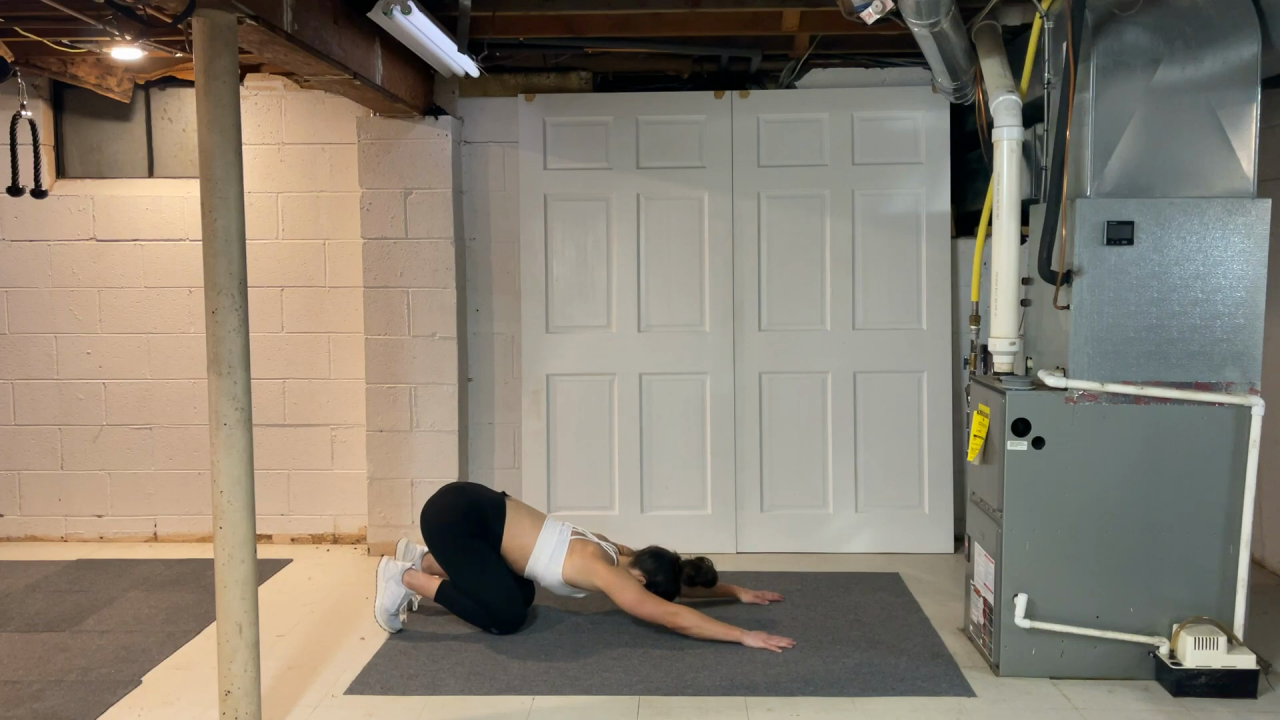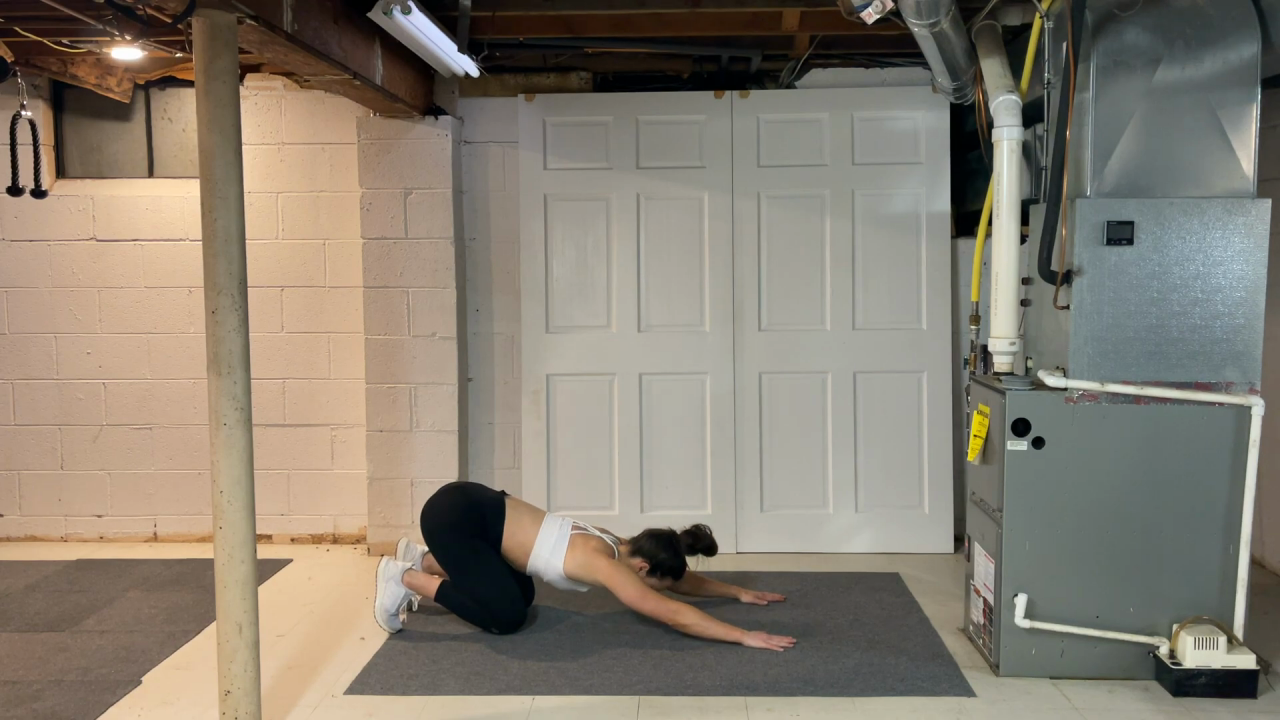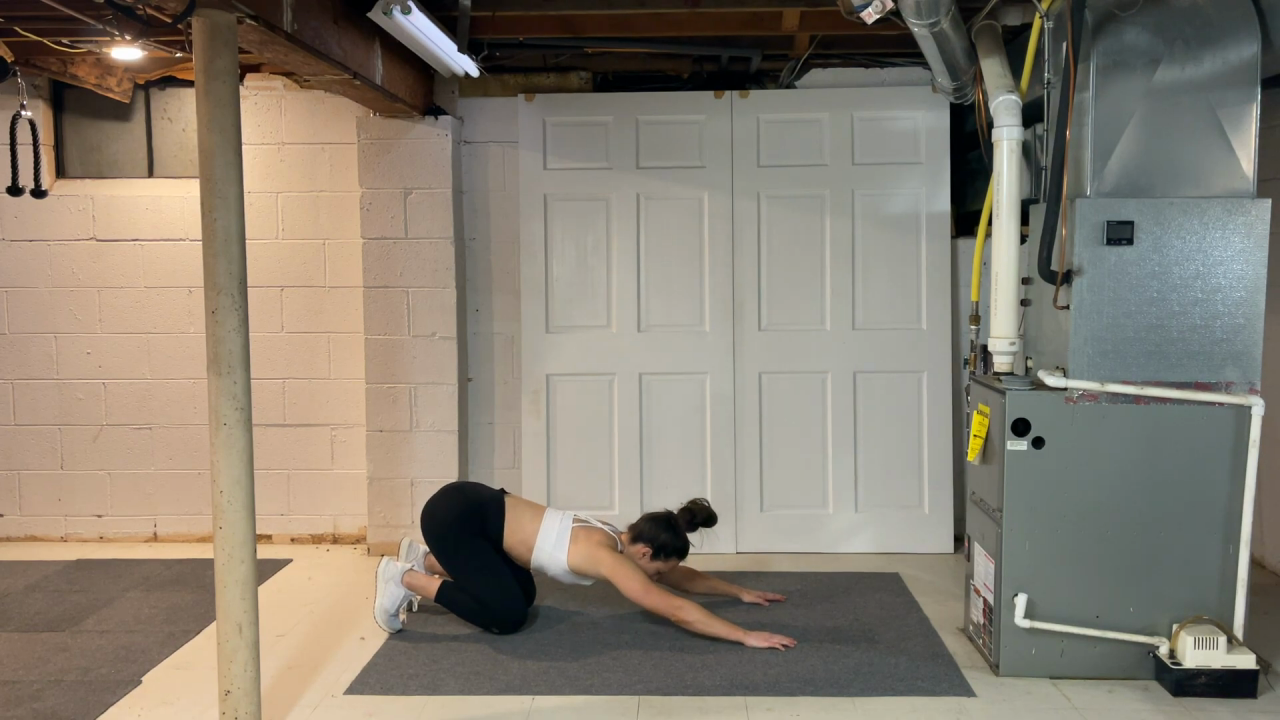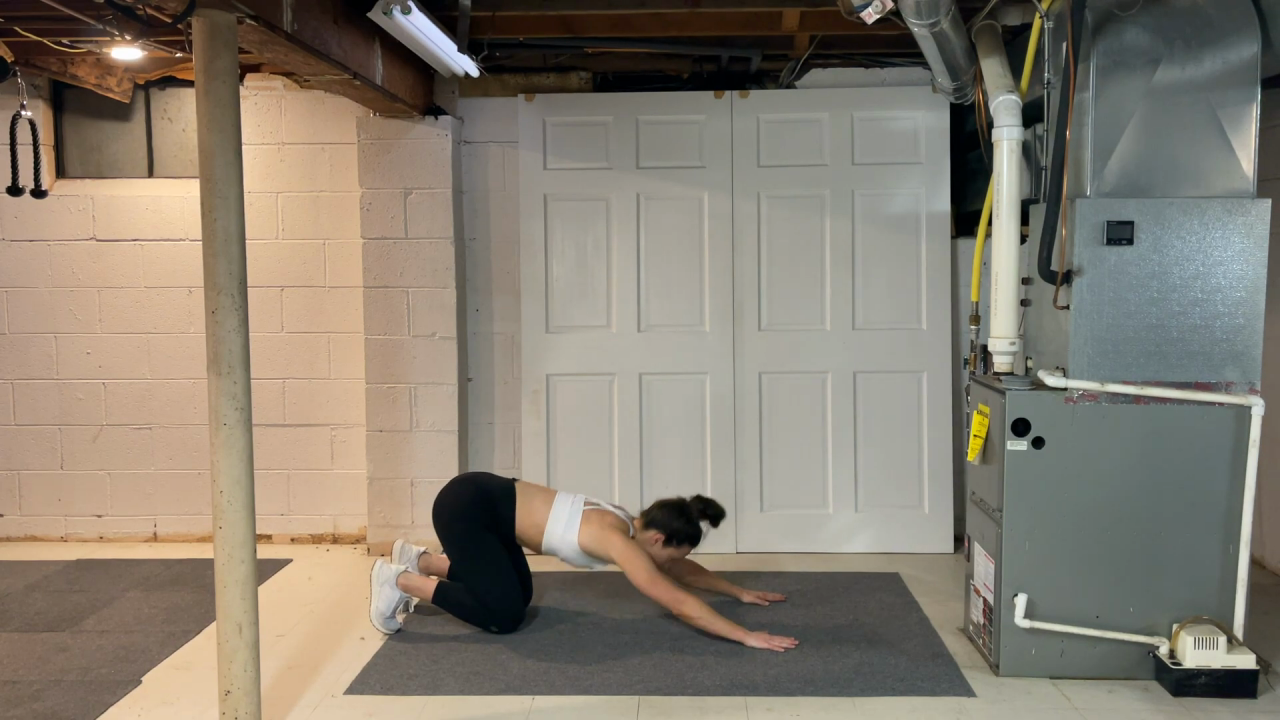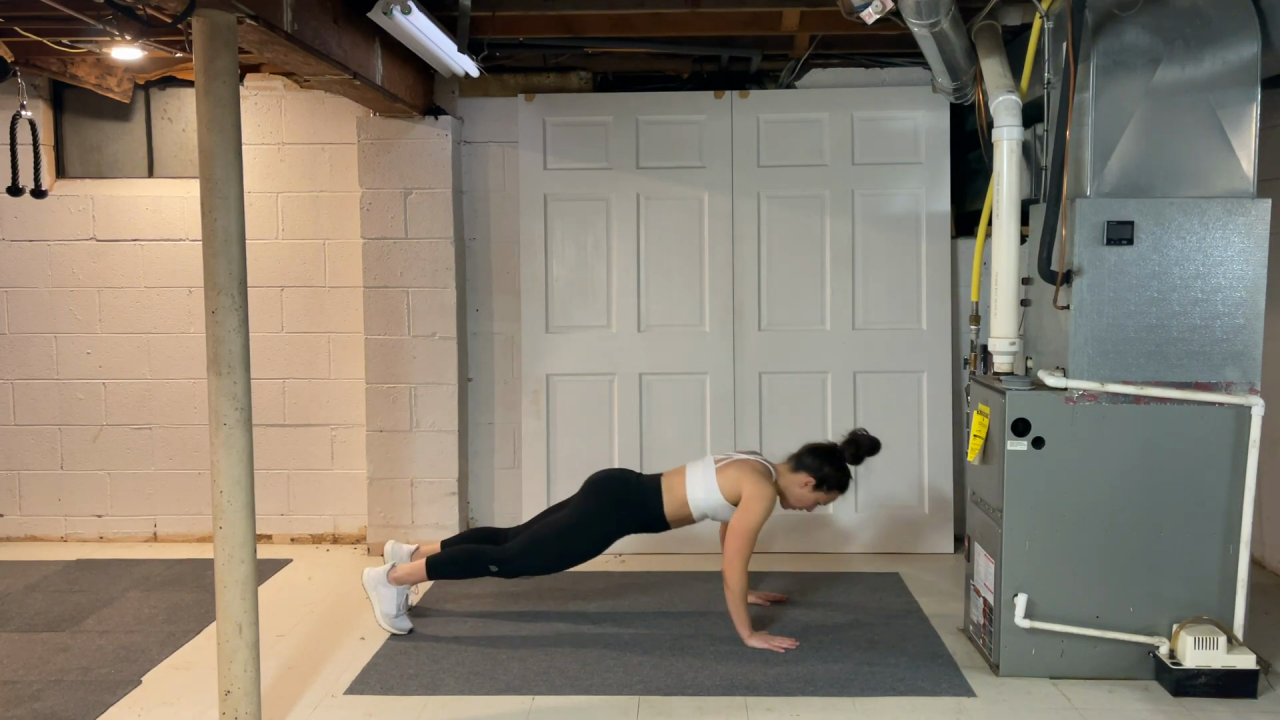
dt=0.5s
person 1, frame 1
left shoulder: (618, 554)
right shoulder: (607, 572)
left elbow: (680, 583)
right elbow: (676, 617)
left wrist: (739, 591)
right wrist: (744, 635)
left hip: (476, 507)
right hip: (453, 514)
left knee: (520, 594)
right knee: (506, 616)
left ankle: (424, 559)
right ankle: (405, 577)
person 1, frame 2
left shoulder: (617, 547)
right shoulder: (607, 565)
left elbow: (680, 578)
right elbow: (676, 614)
left wrist: (740, 593)
right wrist: (746, 636)
left hip: (476, 507)
right hip: (454, 515)
left knee: (521, 595)
right knee: (507, 617)
left ankle: (424, 560)
right ankle: (405, 578)
person 1, frame 3
left shoulder: (621, 541)
right shoulder: (608, 557)
left elbow: (682, 577)
right elbow: (676, 610)
left wrist: (741, 592)
right wrist: (746, 635)
left hip: (476, 507)
right hip: (453, 515)
left knee: (522, 596)
right knee: (507, 617)
left ankle: (425, 560)
right ankle: (404, 579)
person 1, frame 4
left shoulder: (631, 529)
right shoulder: (621, 542)
left elbow: (684, 572)
right elbow: (681, 603)
left wrist: (741, 592)
right wrist: (747, 636)
left hip: (485, 500)
right hip: (467, 506)
left knee: (518, 595)
right knee: (505, 616)
left ankle: (420, 560)
right ankle: (401, 581)
person 1, frame 5
left shoulder: (759, 468)
right shoulder: (765, 490)
left elbow: (727, 530)
right elbow: (734, 565)
left wrist: (746, 594)
right wrist: (747, 633)
left hip: (615, 490)
right hip: (616, 504)
left knee: (513, 540)
right knee: (510, 560)
left ankle: (413, 550)
right ankle: (391, 576)
